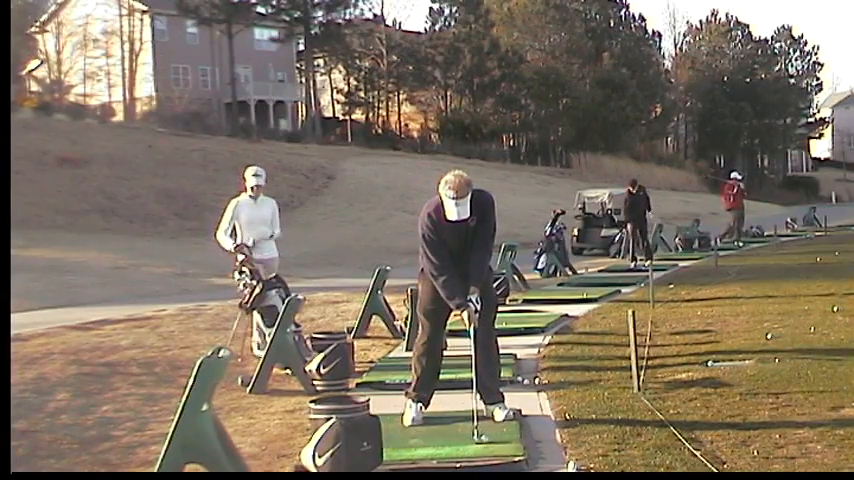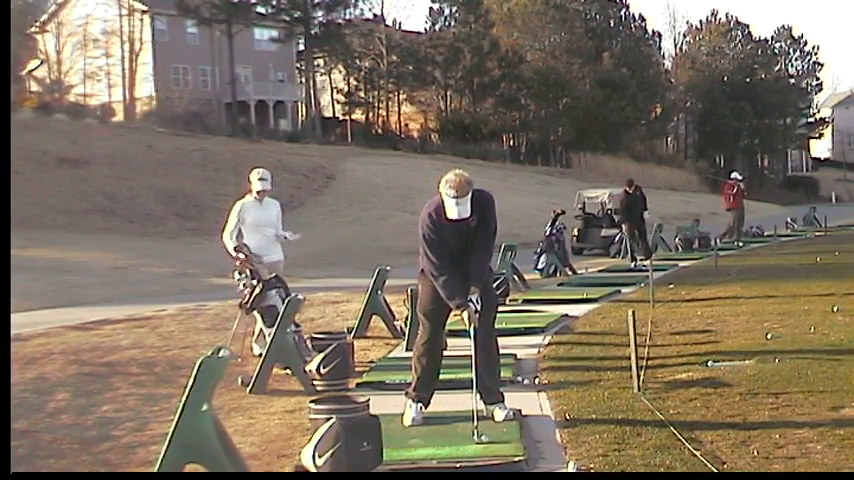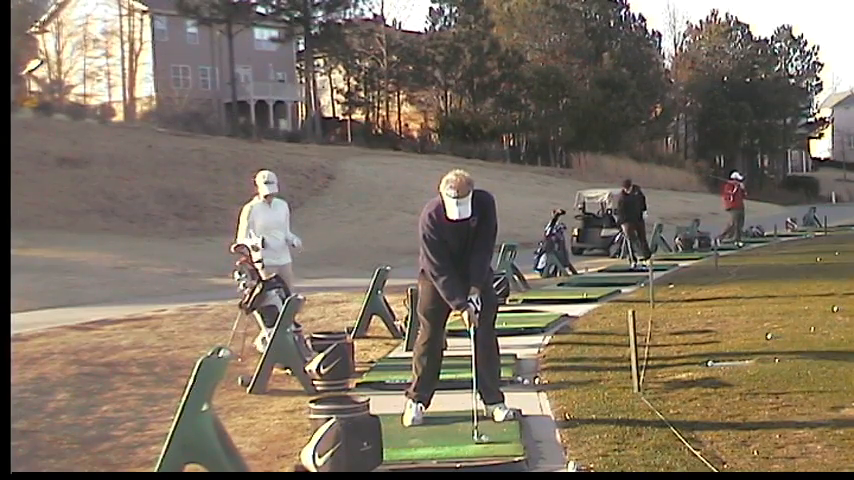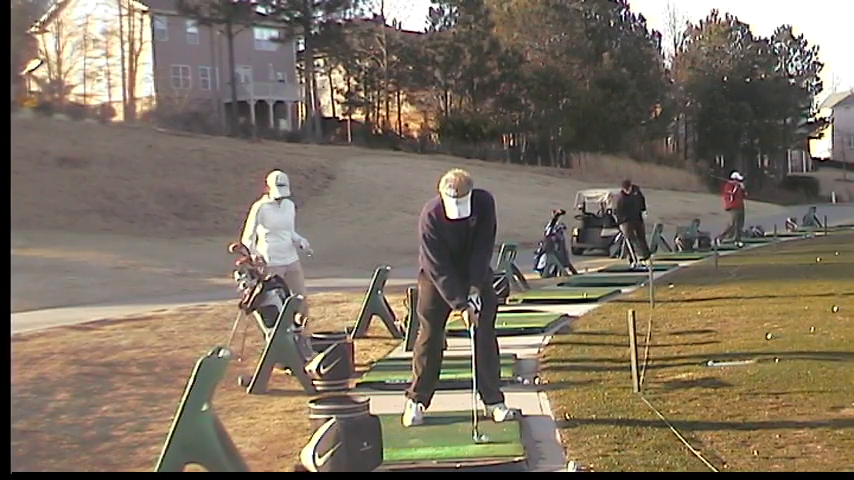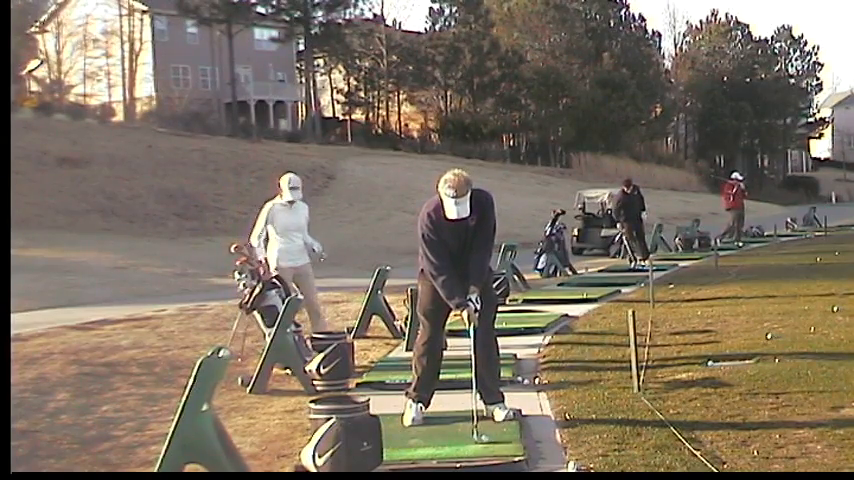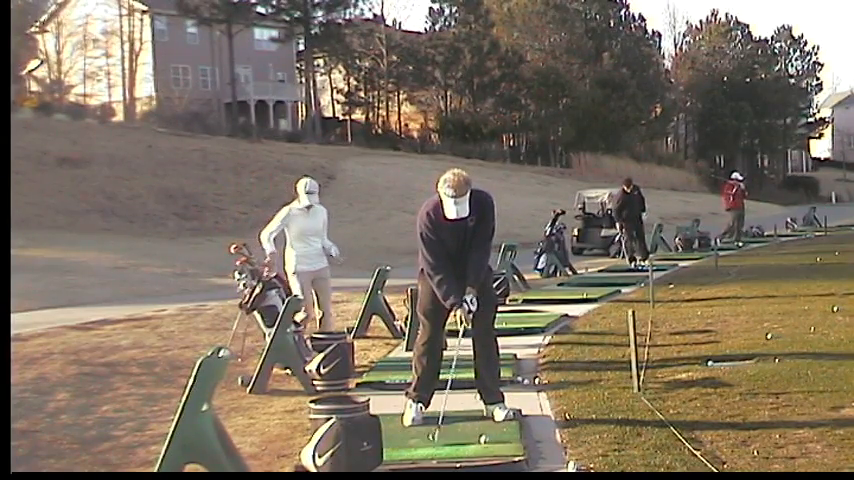
dt=0.3s
person 1, frame 1
left shoulder: (484, 202)
right shoulder: (430, 215)
left elbow: (483, 249)
right elbow: (437, 267)
left wrist: (474, 291)
right wrist: (459, 304)
left hip: (476, 273)
right hip: (437, 276)
left knee: (485, 335)
right knee: (429, 336)
left ankle: (493, 399)
right ankle: (416, 400)
person 1, frame 2
left shoulder: (485, 202)
right shoulder: (430, 215)
left elbow: (484, 249)
right elbow: (438, 267)
left wrist: (475, 290)
right wrist: (460, 304)
left hip: (477, 274)
right hip: (437, 277)
left knee: (485, 335)
right knee: (429, 335)
left ankle: (493, 400)
right ankle: (416, 400)
person 1, frame 3
left shoulder: (485, 203)
right shoulder: (430, 215)
left elbow: (483, 250)
right elbow: (438, 268)
left wrist: (475, 291)
right wrist: (460, 304)
left hip: (477, 274)
right hip: (437, 277)
left knee: (485, 335)
right knee: (429, 335)
left ankle: (493, 400)
right ankle: (416, 400)
person 1, frame 4
left shoulder: (484, 202)
right shoulder: (430, 215)
left elbow: (483, 249)
right elbow: (437, 267)
left wrist: (474, 291)
right wrist: (460, 304)
left hip: (476, 274)
right hip: (437, 277)
left knee: (485, 335)
right knee: (429, 335)
left ankle: (493, 400)
right ankle: (416, 400)
person 1, frame 5
left shoulder: (484, 202)
right shoulder: (429, 215)
left elbow: (482, 249)
right elbow: (437, 267)
left wrist: (474, 291)
right wrist: (459, 303)
left hip: (476, 274)
right hip: (436, 277)
left knee: (485, 335)
right knee: (429, 335)
left ankle: (493, 400)
right ankle: (416, 400)
person 1, frame 6
left shoulder: (484, 203)
right shoulder: (428, 214)
left elbow: (481, 250)
right elbow: (434, 266)
left wrist: (471, 291)
right wrist: (454, 303)
left hip: (475, 274)
right hip: (437, 277)
left knee: (485, 334)
right knee: (429, 335)
left ankle: (493, 400)
right ankle: (416, 400)
person 2, frame 1
left shoulder: (271, 203)
right shoulder: (236, 204)
left elbow: (277, 231)
right elbow: (221, 233)
left wrist: (269, 235)
right wrist: (233, 246)
left hip: (270, 257)
right hip: (249, 258)
left ankle: (263, 339)
right ankle: (260, 342)
person 2, frame 2
left shoulder: (274, 205)
right shoulder: (242, 206)
left elbow: (278, 232)
right elbow: (227, 235)
left wrist: (287, 235)
right wrist: (236, 252)
left hip: (276, 259)
right hip: (255, 262)
left ankle: (259, 343)
right ankle: (262, 344)
person 2, frame 3
left shoulder: (282, 205)
right shoulder: (250, 209)
right elbow: (241, 239)
left wrist: (294, 240)
right wrist: (255, 242)
left hip: (284, 262)
right hip: (264, 264)
left ankle: (264, 340)
person 2, frame 4
left shoulder: (289, 205)
right shoulder: (259, 208)
right elbow: (247, 238)
left wrist: (302, 243)
right wrist: (257, 255)
left hip: (292, 261)
right hip: (270, 264)
left knee: (302, 302)
person 2, frame 5
left shoulder: (303, 208)
right shoulder: (271, 208)
right elbow: (256, 237)
left wrist: (315, 246)
right wrist: (262, 259)
left hip: (302, 263)
right hip: (279, 265)
left knee: (313, 304)
person 2, frame 6
left shoulder: (321, 211)
right shoulder: (288, 213)
right elbow: (266, 234)
left wrist: (332, 249)
right wrist: (271, 253)
left hip: (320, 267)
right hip: (298, 269)
left knee: (325, 310)
right knee: (306, 312)
